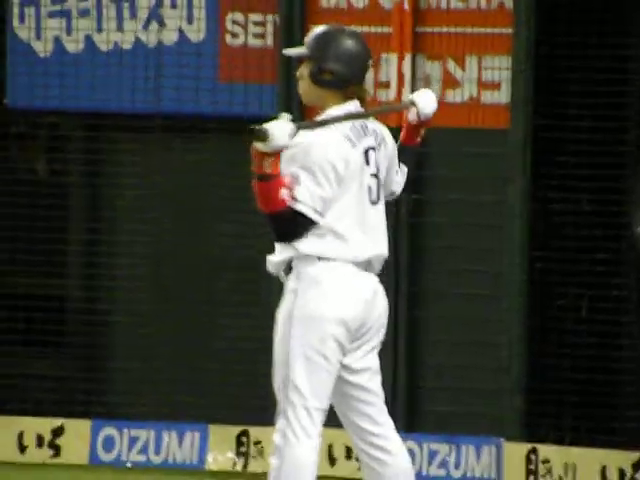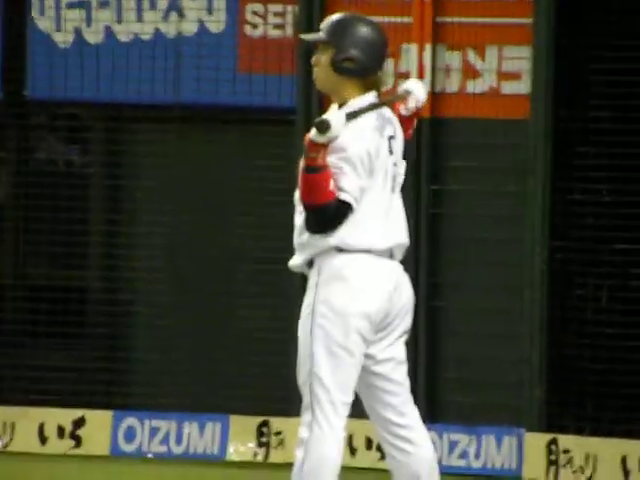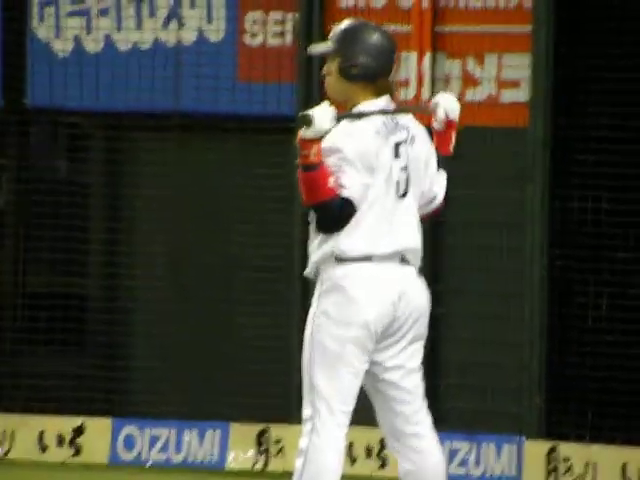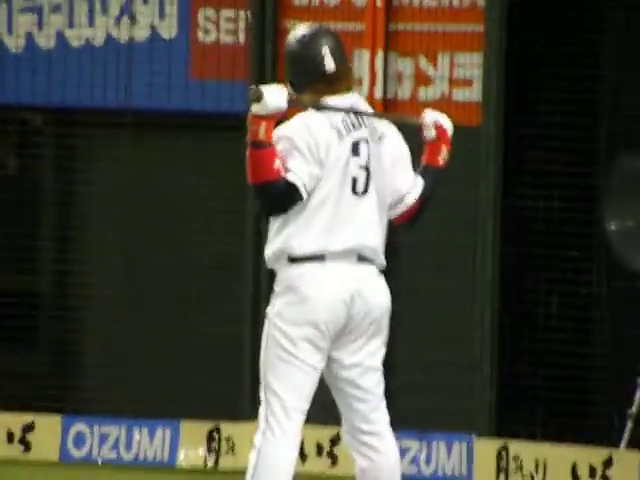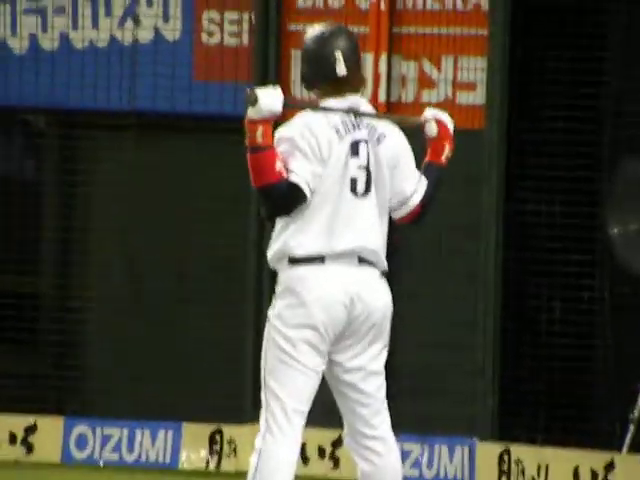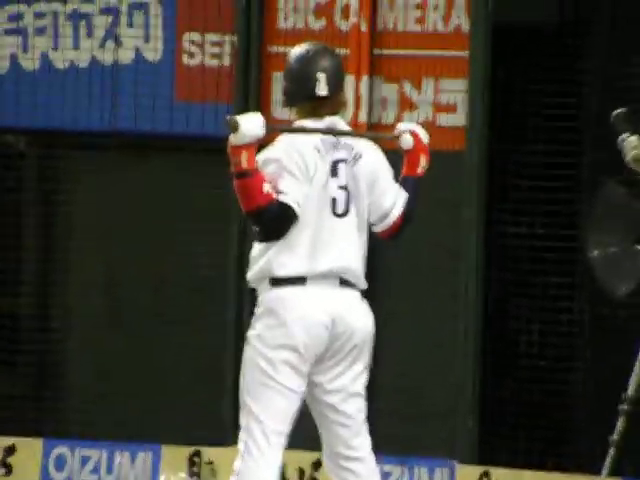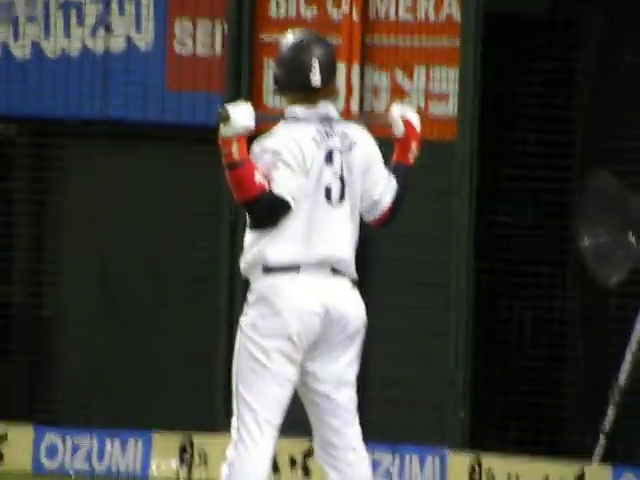
dt=0.3s
person 1, frame 1
left shoulder: (316, 143)
right shoulder: (376, 133)
left elbow: (287, 227)
left wrist: (268, 159)
right wrist: (414, 129)
left hip: (319, 288)
right hip: (364, 289)
left knee: (298, 419)
right knee: (371, 420)
person 1, frame 2
left shoulder: (348, 132)
right shoulder: (384, 119)
left elbow: (323, 218)
left wrist: (316, 149)
left hip: (344, 279)
right hip: (387, 278)
left knee: (325, 411)
right knee: (397, 411)
person 1, frame 3
left shoulder: (348, 135)
right shoulder: (412, 130)
left elbow: (328, 216)
right elbow: (431, 203)
left wrist: (309, 148)
right wrist: (446, 134)
left hip: (351, 286)
right hip: (404, 286)
left knee: (325, 418)
right knee: (409, 420)
person 1, frame 4
left shoulder: (305, 128)
right shoulder: (386, 133)
left elbow: (275, 198)
right elbow: (407, 209)
left wrist: (261, 126)
right wrist: (437, 149)
left hip: (309, 285)
right hip: (366, 286)
left knee: (281, 416)
right knee: (368, 417)
person 1, frame 5
left shoulder: (306, 128)
right shoulder: (390, 135)
left elbow: (279, 200)
right elbow: (412, 210)
left wrist: (259, 128)
right wrist: (439, 148)
left hip: (310, 286)
right hip: (368, 289)
left knee: (282, 417)
right knee: (371, 420)
person 1, frame 6
left shoulder: (288, 148)
right shoulder: (367, 153)
left elbow: (271, 222)
right elbow: (393, 223)
left wrist: (243, 155)
right wrist: (415, 160)
left hip: (291, 306)
right hip: (348, 309)
left knee: (261, 438)
right knee: (351, 443)
person 1, frame 7
left shoulder: (284, 139)
right shoulder: (358, 140)
left elbow: (263, 212)
right elbow: (384, 210)
left wrist: (234, 147)
right wrist: (407, 145)
left hip: (283, 295)
right hip: (339, 297)
left knee: (254, 427)
right knee: (341, 430)
